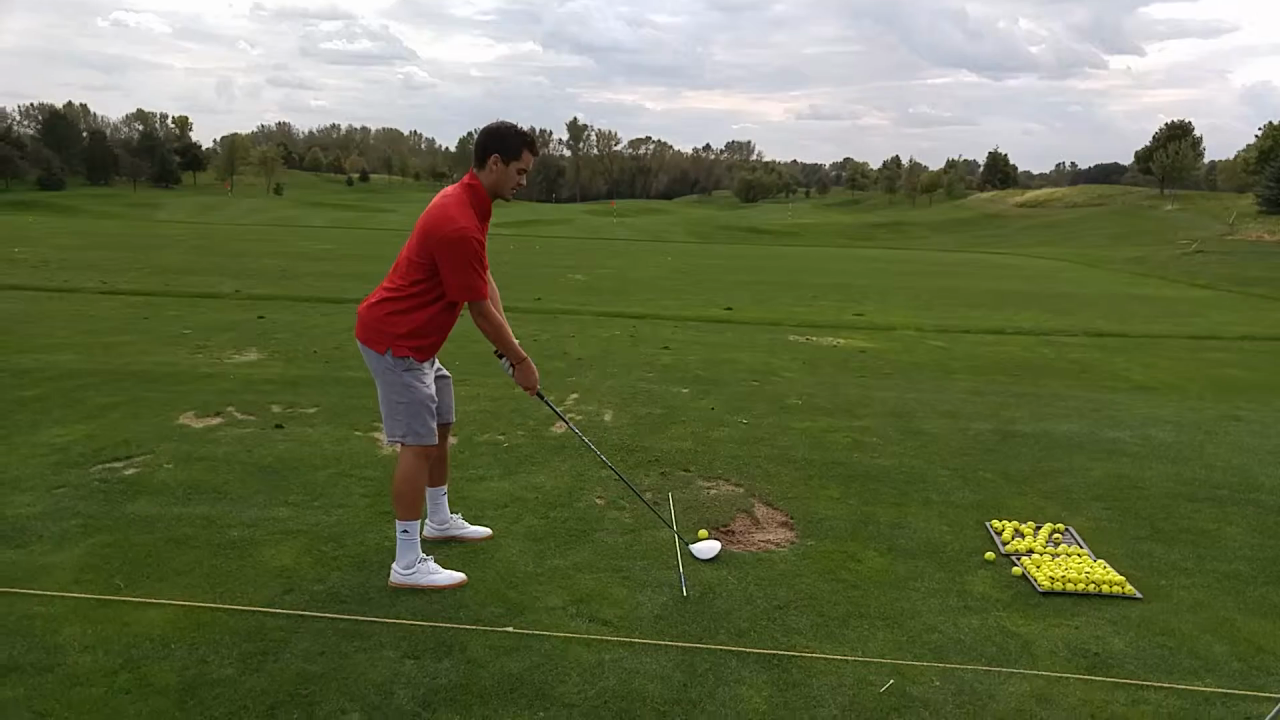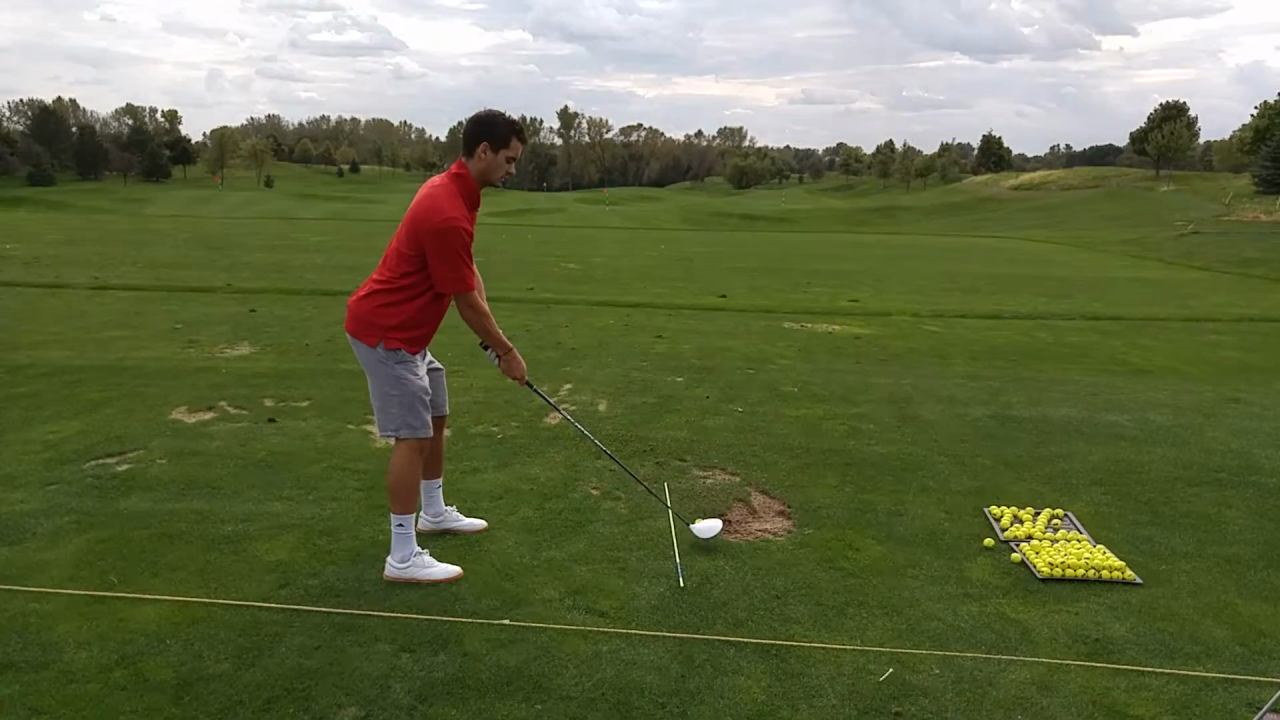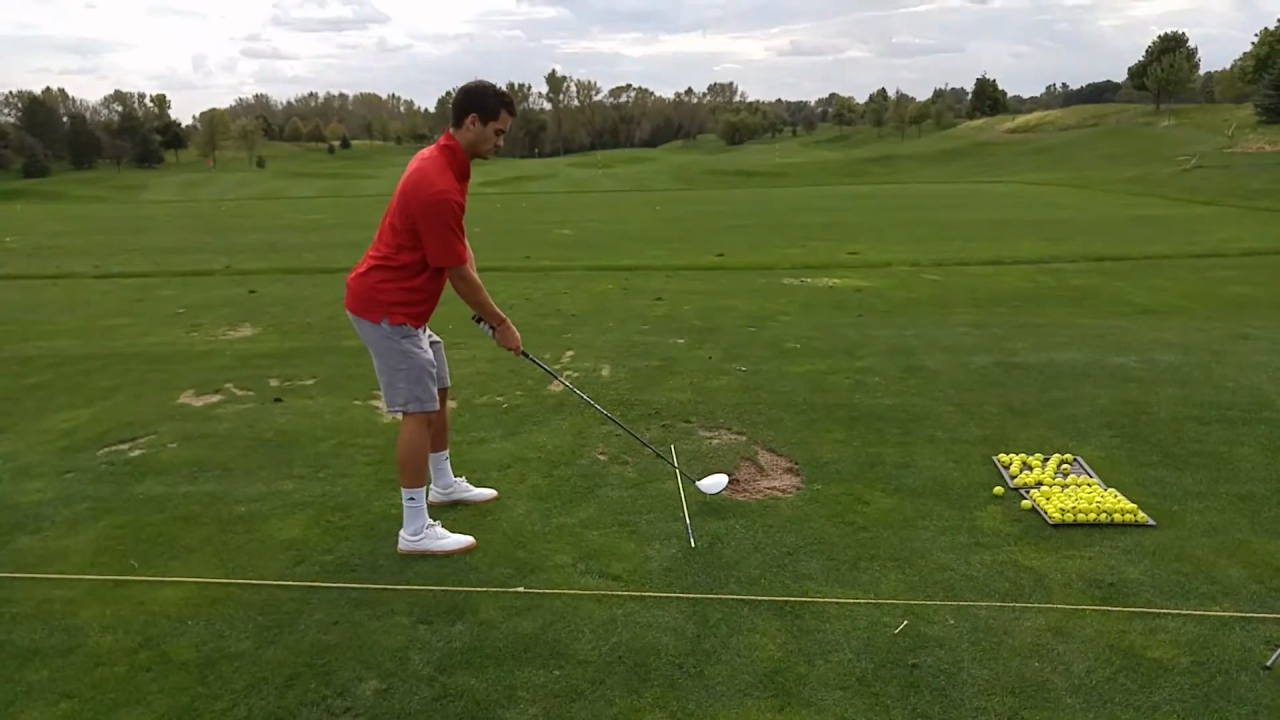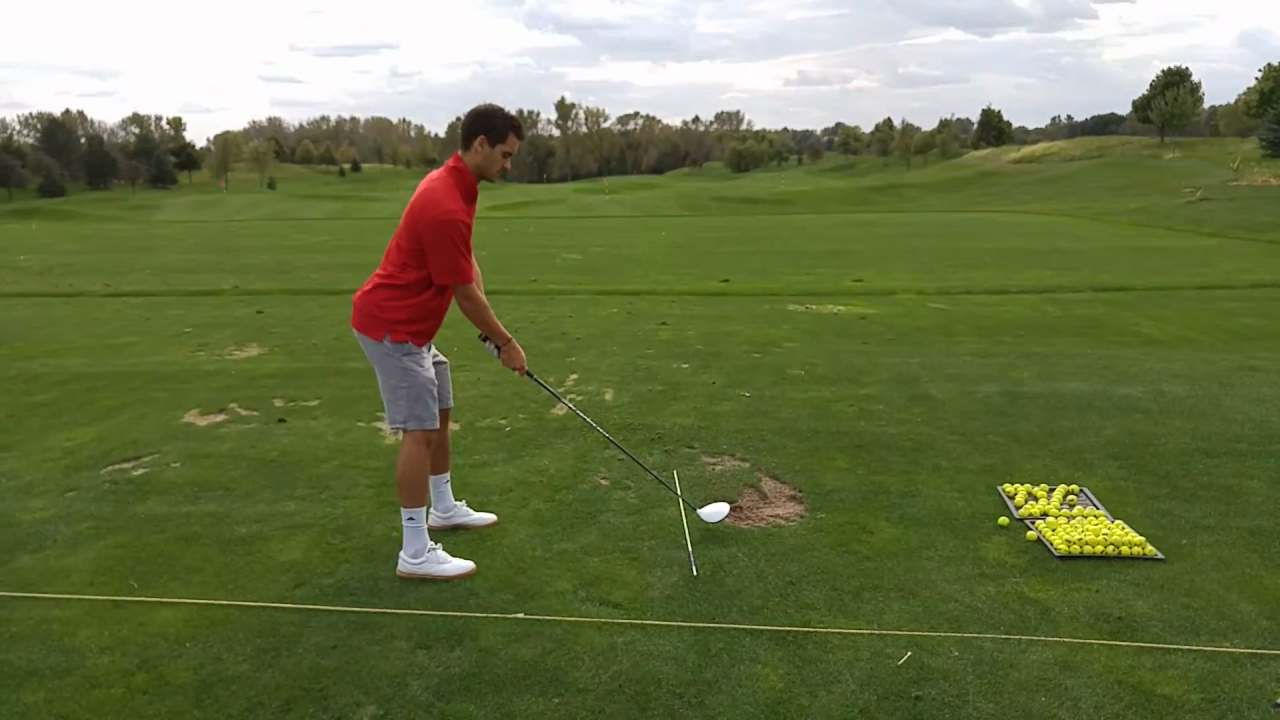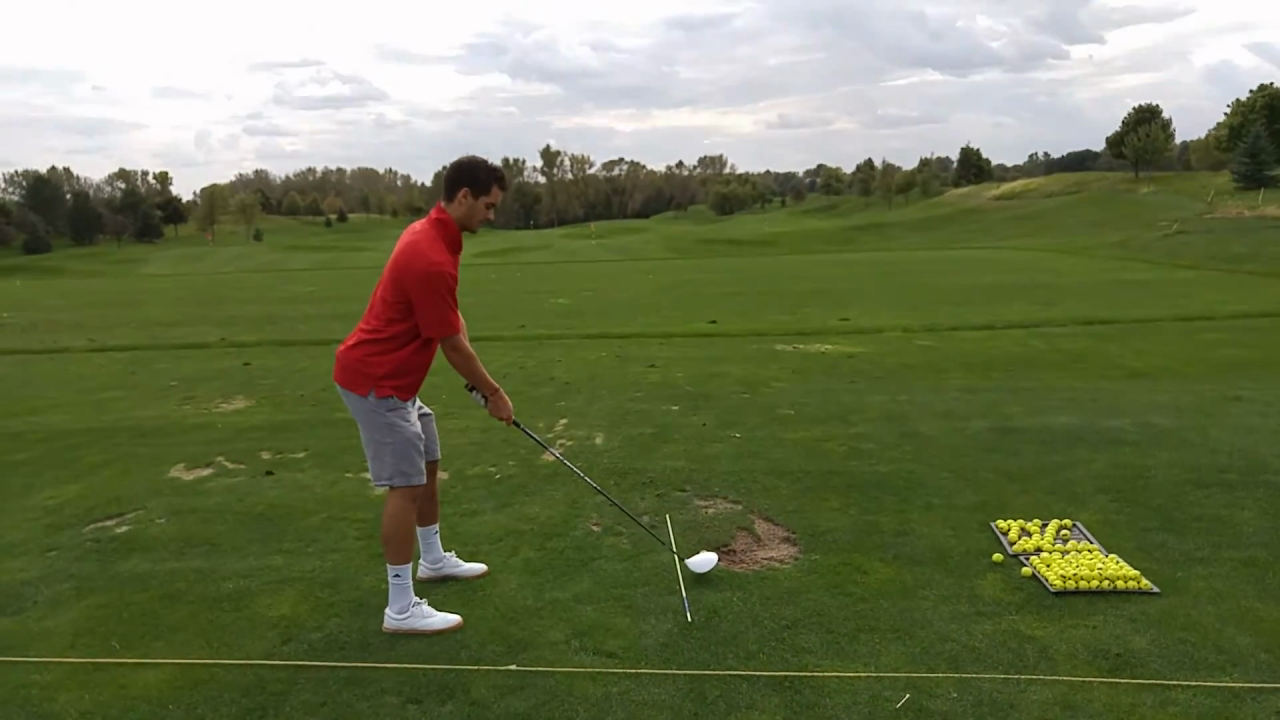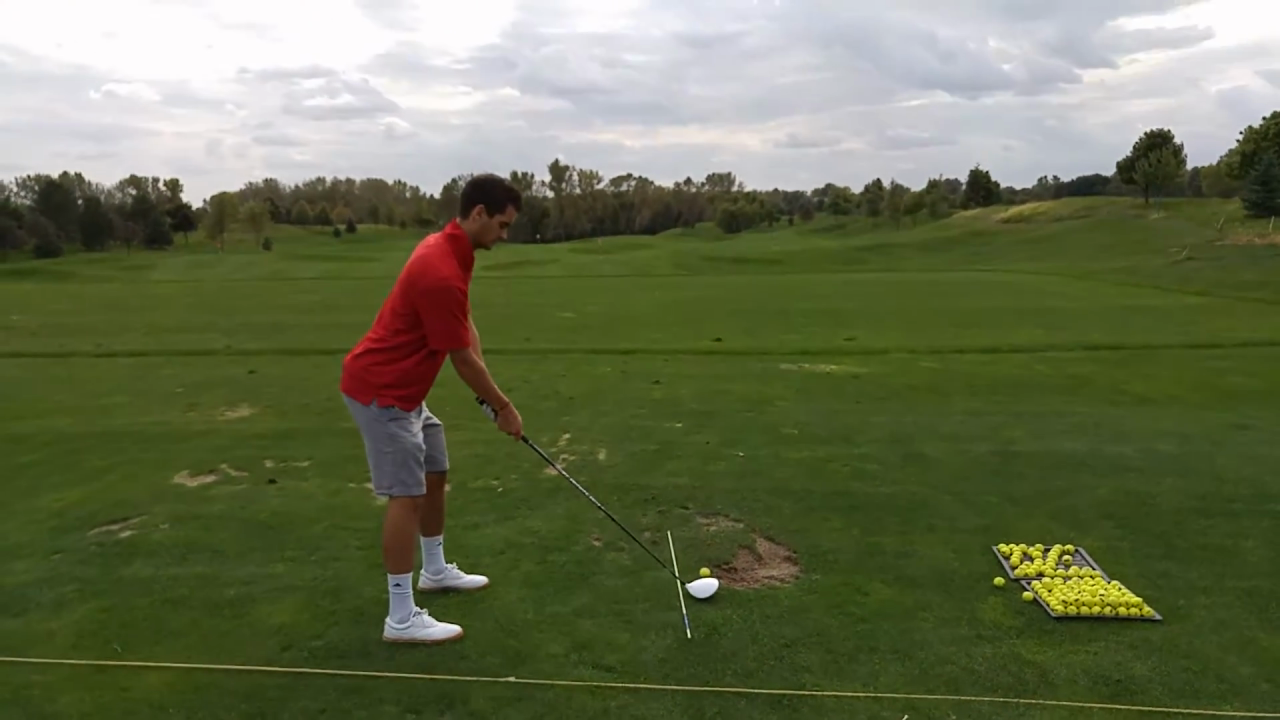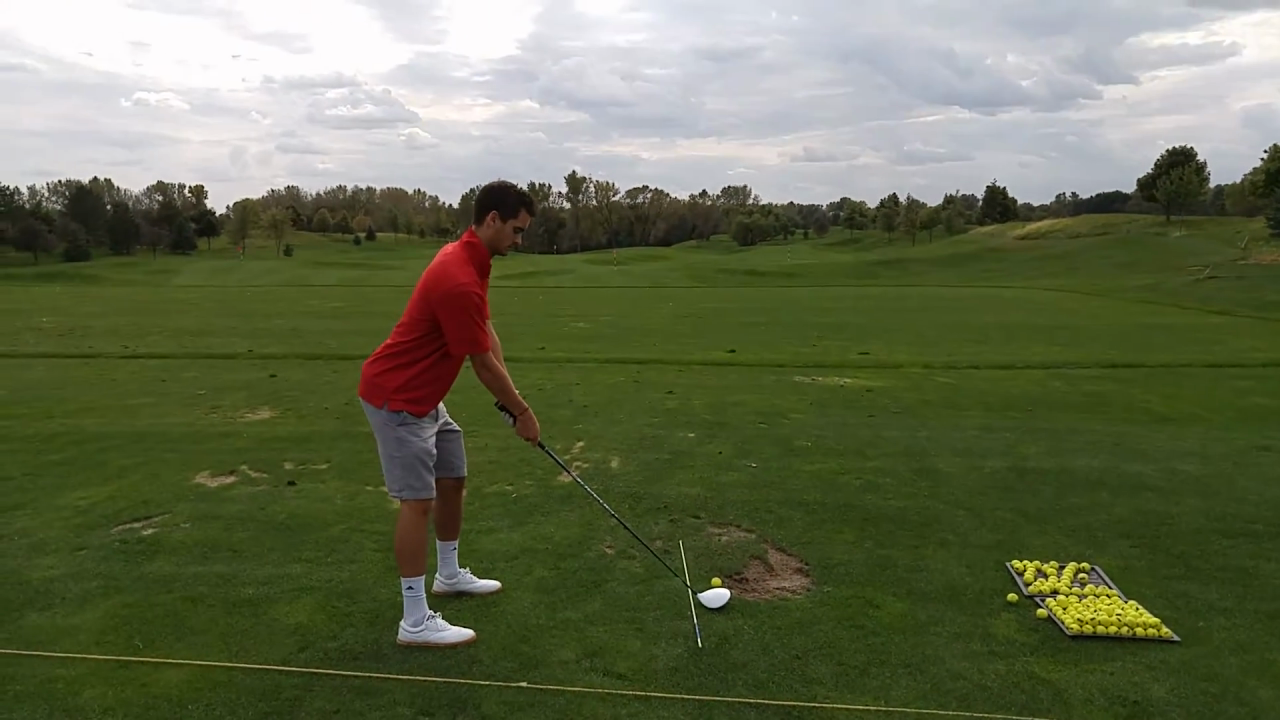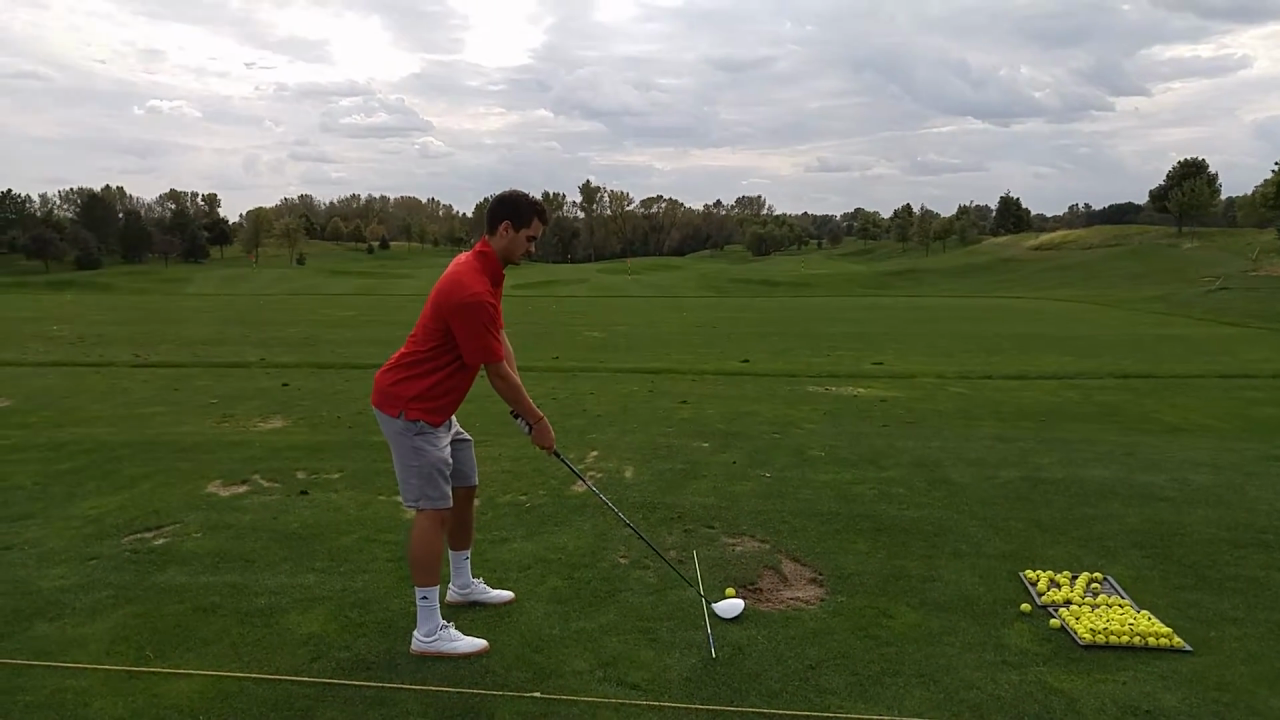
dt=0.5s
person 1, frame 1
left shoulder: (467, 201)
right shoulder: (458, 224)
left elbow: (485, 281)
right elbow: (480, 309)
left wrist: (508, 343)
right wrist: (520, 362)
left hip: (412, 336)
right hip: (393, 339)
left knee: (439, 428)
right knee: (417, 443)
left ankle: (440, 520)
right ankle: (408, 564)
person 1, frame 2
left shoulder: (452, 187)
right shoulder: (448, 215)
left elbow: (469, 272)
right elbow: (466, 301)
left wrist: (494, 338)
right wrist: (506, 352)
left hip: (401, 328)
right hip: (385, 332)
left knee: (434, 420)
right knee: (411, 436)
left ankle: (434, 512)
right ankle: (403, 558)
person 1, frame 3
left shoulder: (441, 159)
right shoulder: (438, 188)
left elbow: (459, 247)
right elbow: (458, 273)
left wrist: (487, 308)
right wrist: (500, 323)
left hip: (401, 301)
right hip: (387, 307)
left knee: (436, 395)
right knee: (419, 410)
left ankle: (444, 484)
right ankle: (415, 530)
person 1, frame 4
left shoulder: (451, 182)
right shoulder: (446, 207)
left elbow: (468, 265)
right elbow: (464, 292)
left wrist: (493, 329)
right wrist: (506, 342)
left hip: (408, 321)
right hip: (391, 325)
left knee: (439, 415)
right knee: (419, 430)
left ankle: (443, 507)
right ankle: (416, 551)
person 1, frame 5
left shoulder: (431, 232)
right shoulder: (431, 259)
left elbow: (452, 320)
right elbow: (452, 345)
left wrist: (479, 380)
right wrist: (493, 393)
left hip: (391, 376)
right hip: (375, 381)
left knee: (427, 467)
right knee: (405, 486)
left ankle: (434, 559)
right ankle: (401, 608)
person 1, frame 6
left shoulder: (448, 247)
right shoulder: (442, 273)
left elbow: (465, 327)
right elbow: (462, 358)
left wrist: (490, 390)
right wrist: (503, 407)
left hip: (400, 386)
right hip: (380, 391)
left knee: (434, 476)
right knee: (406, 496)
left ankle: (435, 570)
right ankle: (401, 618)
person 1, frame 7
left shoulder: (469, 257)
right shoulder: (458, 280)
left elbow: (486, 332)
right elbow: (483, 363)
left wrist: (510, 393)
right wrist: (522, 412)
left hip: (423, 395)
right hip: (396, 397)
left knee: (451, 481)
right knee: (417, 500)
left ankle: (450, 574)
right ankle: (415, 621)
person 1, frame 8
left shoulder: (484, 267)
right shoulder: (471, 290)
left elbow: (500, 342)
right elbow: (497, 373)
left wrist: (523, 405)
right wrist: (537, 420)
left hip: (433, 403)
right hip: (409, 406)
left knee: (463, 491)
right knee: (432, 509)
left ankle: (462, 585)
right ankle: (428, 632)
